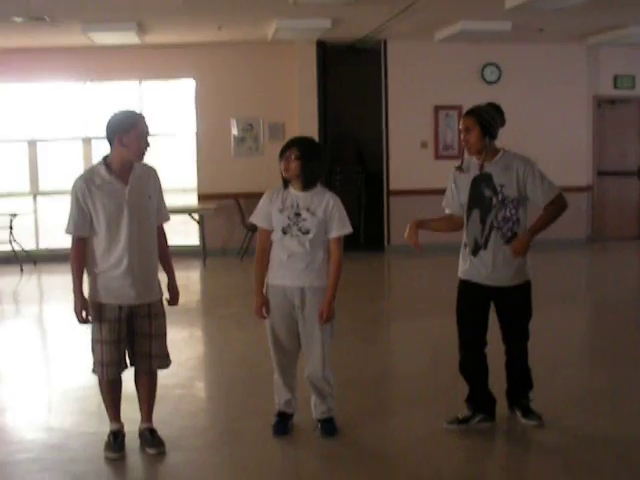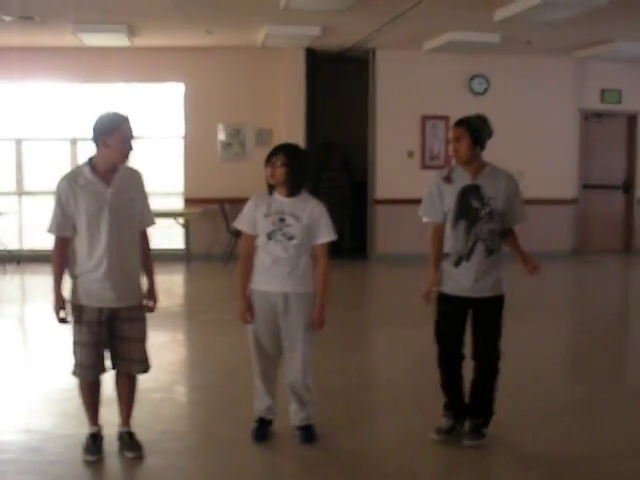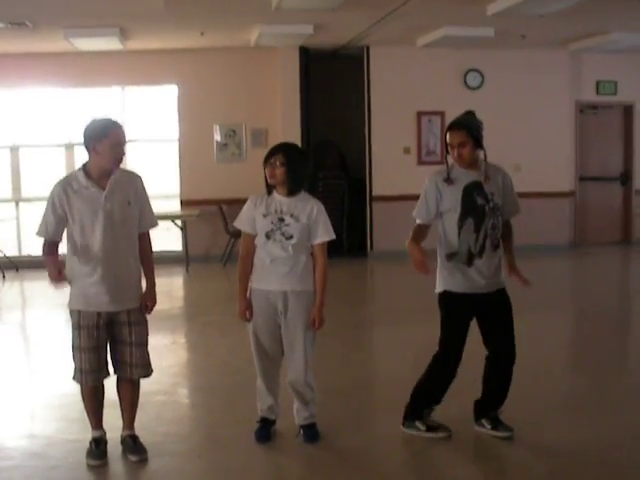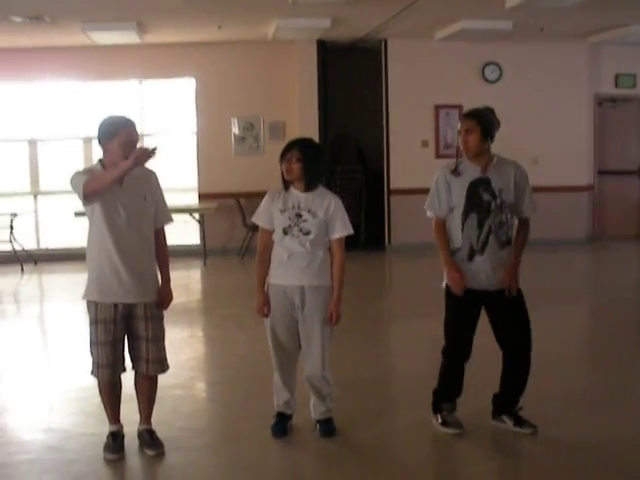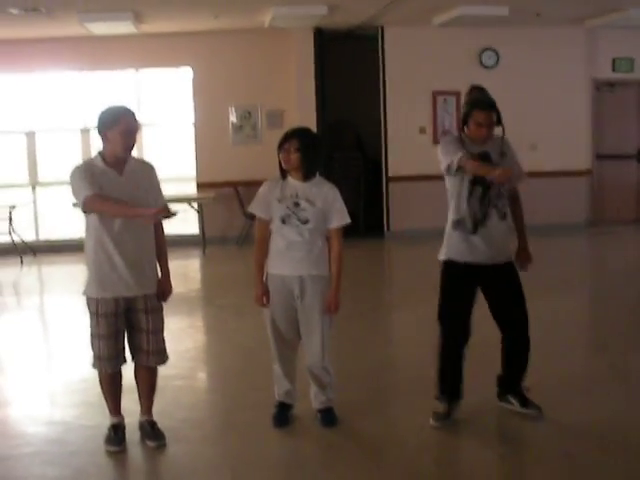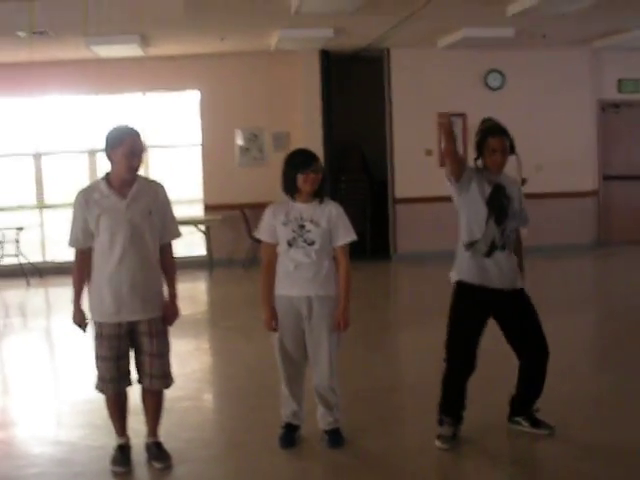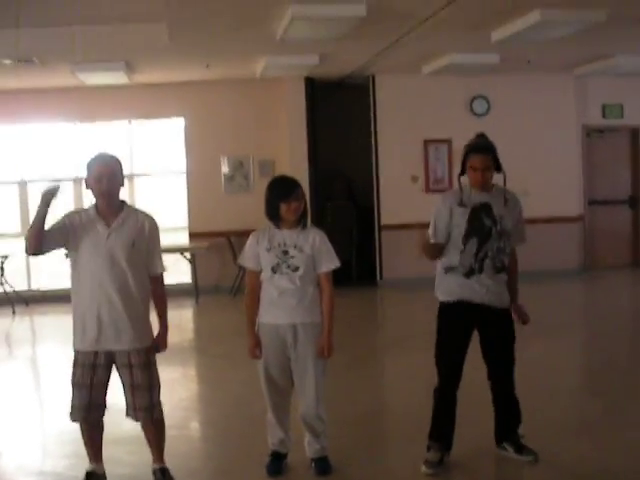
dt=0.7s
person 1, frame 1
left shoulder: (149, 177)
right shoulder: (86, 184)
right elbow: (79, 243)
left wrist: (171, 277)
right wrist: (79, 293)
left hip: (147, 291)
right hip: (108, 294)
left knee: (148, 362)
right knee: (108, 366)
left ankle: (147, 426)
right ankle: (115, 429)
person 1, frame 2
left shoulder: (134, 181)
right shoulder: (71, 184)
left elbow: (141, 236)
right elbow: (62, 242)
left wrist: (150, 282)
right wrist: (58, 291)
left hip: (128, 293)
right hip: (88, 294)
left knee: (128, 365)
right knee: (88, 367)
left ankle: (125, 429)
right ankle: (94, 431)
person 1, frame 3
left shoulder: (132, 183)
right shoulder: (65, 190)
left elbow: (143, 238)
right elbow: (50, 240)
left wrist: (151, 285)
right wrist: (52, 264)
left hip: (128, 297)
right hip: (86, 300)
left knee: (131, 370)
right knee: (89, 373)
left ankle: (129, 433)
right ankle: (98, 436)
person 1, frame 4
left shoulder: (147, 179)
right shoulder: (84, 178)
left elbow: (158, 233)
right elbow: (96, 187)
left wrist: (166, 281)
right wrist: (130, 162)
left hip: (145, 289)
right hip: (105, 290)
left knee: (148, 364)
right knee: (106, 366)
left ankle: (146, 427)
right ankle: (115, 430)
person 1, frame 5
left shoulder: (146, 171)
right shoulder: (84, 173)
left elbow: (156, 227)
right elbow: (97, 204)
left wrist: (165, 273)
right wrist: (143, 211)
left hip: (144, 281)
right hip: (104, 284)
left knee: (148, 355)
right knee: (107, 359)
left ankle: (147, 419)
right ankle: (116, 422)
person 1, frame 6
left shoulder: (155, 193)
right shoulder: (87, 199)
left elbow: (165, 250)
right elbow: (82, 255)
left wrist: (172, 297)
right wrist: (76, 303)
left hip: (149, 305)
right hip: (107, 308)
left knee: (155, 377)
right knee: (112, 381)
left ankle: (153, 440)
right ankle: (122, 442)
person 1, frame 7
left shoulder: (144, 224)
right shoulder: (74, 222)
left elbow: (156, 280)
right elbow: (33, 247)
left wrist: (163, 329)
right wrist: (43, 207)
left hip: (134, 335)
right hip: (89, 336)
left knee: (148, 409)
right knee: (85, 410)
person 2, frame 1
left shoulder: (519, 166)
right shoulder: (461, 173)
left elbow: (558, 203)
right elbow: (455, 220)
left wrist: (528, 234)
right wrist: (419, 223)
left hip: (512, 275)
right hip: (472, 275)
left knee: (516, 343)
right knee: (470, 347)
left ankle: (519, 400)
right ankle: (480, 407)
person 2, frame 2
left shoulder: (504, 182)
right shoulder: (443, 182)
left elbow: (506, 229)
right elbow: (438, 231)
left wrist: (520, 254)
right wrist: (433, 273)
left hip: (489, 287)
right hip: (450, 286)
left knee: (486, 357)
right knee: (448, 354)
left ankle: (478, 419)
right ankle: (454, 413)
person 2, frame 3
left shoulder: (499, 177)
right shoulder: (440, 181)
left elbow: (505, 223)
right elbow: (422, 224)
left wrist: (510, 259)
right wrist: (414, 246)
left hip: (493, 284)
right hip: (456, 285)
left knee: (503, 351)
right knee: (449, 353)
left ankle: (487, 413)
right ankle: (416, 413)
person 2, frame 4
left shoulder: (514, 173)
right shoulder: (449, 176)
left elbow: (523, 222)
right elbow: (440, 224)
left wrist: (515, 263)
right wrist: (450, 266)
left hip: (502, 280)
right hip: (463, 280)
left knee: (519, 347)
right knee: (456, 349)
left ankle: (505, 408)
right ankle: (443, 407)
person 2, frame 5
left shoulder: (503, 148)
right shoulder: (451, 146)
left elbow: (513, 195)
right elbow: (467, 163)
left wrist: (523, 241)
right wrist: (490, 170)
left hip: (500, 257)
right hip: (459, 256)
left knee: (517, 326)
right knee: (453, 331)
left ankle: (510, 390)
right ankle: (447, 397)
person 2, frame 6
left shoulder: (514, 185)
right shoulder: (467, 181)
left elbow: (516, 236)
right elbow: (450, 154)
left wrist: (521, 277)
right wrist: (447, 126)
left hip: (509, 285)
right hip: (472, 284)
left knee: (536, 351)
right knee: (459, 358)
left ankle: (521, 411)
right ankle: (449, 420)
person 2, frame 7
left shoulder: (509, 201)
right shoulder: (450, 201)
left elbow: (511, 255)
right elbow: (436, 250)
left wrist: (516, 300)
right wrist: (427, 247)
left hip: (496, 302)
right hip: (454, 301)
left knee: (503, 373)
right knee: (448, 376)
left ankle: (507, 436)
right ankle: (438, 444)
person 3, frame 1
left shoulder: (328, 202)
right shoulder: (272, 200)
left elbow: (336, 254)
right elbow: (262, 249)
left wrist: (330, 298)
right wrist: (259, 292)
left hip: (314, 289)
right hip: (279, 288)
left knee: (318, 357)
right knee: (282, 355)
left ankle: (324, 411)
right ankle: (285, 409)
person 3, frame 2
left shoulder: (313, 209)
right shoulder: (257, 205)
left elbow: (321, 260)
right elbow: (247, 253)
left wrist: (320, 305)
right wrist: (243, 296)
left hip: (299, 295)
right hip: (262, 293)
left knee: (299, 363)
right knee: (264, 360)
left ankle: (303, 418)
right ankle: (264, 415)
person 3, frame 3
left shoulder: (312, 208)
right shoulder: (256, 205)
left elbow: (320, 259)
right elbow: (246, 253)
left wrist: (319, 304)
right wrist: (242, 296)
left hip: (298, 293)
right hip: (262, 292)
left knee: (300, 363)
right knee: (265, 360)
left ankle: (307, 418)
right ankle: (267, 415)
person 3, frame 4
left shoulder: (329, 203)
right shoulder: (273, 200)
left elbow: (338, 254)
right elbow: (264, 249)
left wrist: (336, 299)
right wrist: (260, 291)
left hip: (315, 289)
right hip: (279, 288)
left knee: (316, 359)
right knee: (282, 355)
left ankle: (323, 412)
right ankle: (283, 410)
person 3, frame 5
left shoulder: (327, 192)
right shoulder: (271, 189)
left elbow: (335, 243)
right elbow: (261, 239)
left wrist: (334, 288)
right wrist: (258, 282)
left hip: (314, 278)
right hip: (278, 278)
left knee: (317, 348)
right knee: (282, 345)
left ankle: (324, 401)
right ankle: (284, 400)
person 3, frame 6
left shoulder: (331, 211)
right shoulder: (275, 213)
left elbow: (342, 261)
right elbow: (268, 263)
left wrist: (343, 306)
right wrist: (267, 305)
left hip: (322, 298)
right hip: (286, 299)
left knee: (324, 367)
right knee: (290, 366)
left ankle: (330, 422)
right ankle: (291, 421)
person 3, frame 7
left shoulder: (315, 238)
right shoulder: (258, 240)
left elbow: (326, 288)
right elbow: (252, 290)
left wrist: (327, 332)
right wrist: (251, 333)
left hip: (307, 325)
right hip: (271, 326)
left knee: (311, 395)
right knee: (275, 393)
left ankle: (317, 450)
right ankle: (278, 449)
